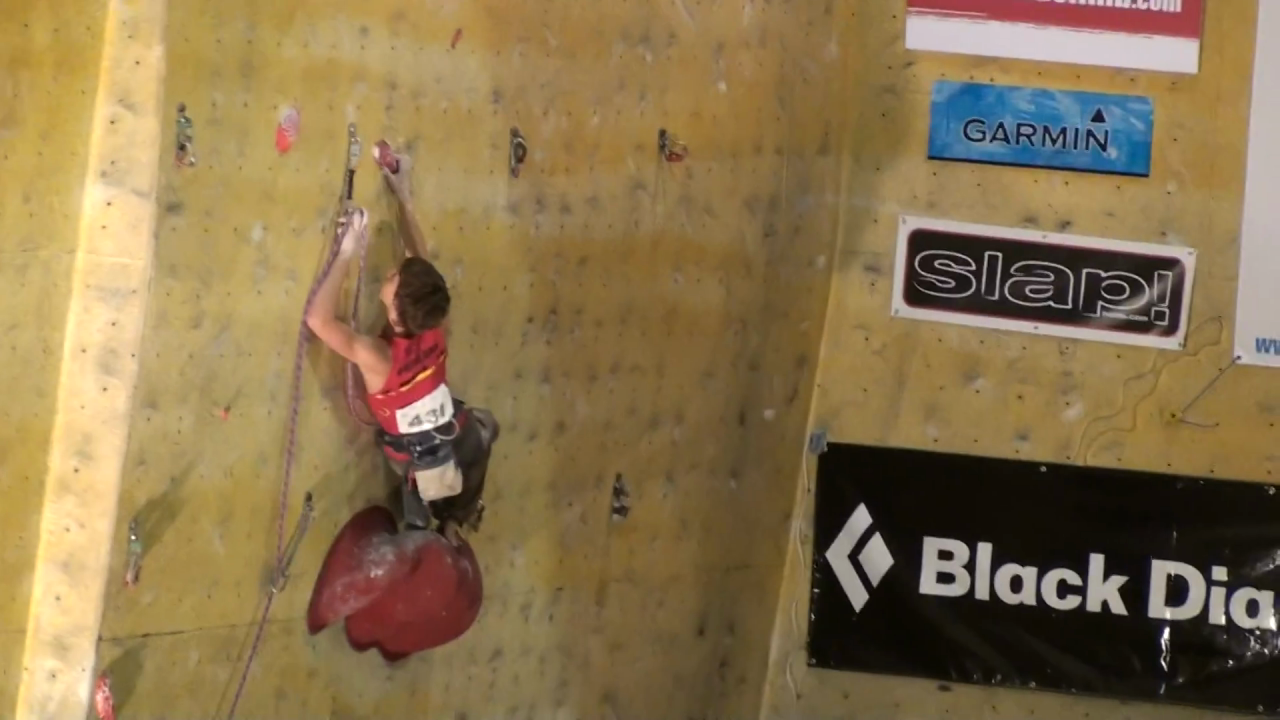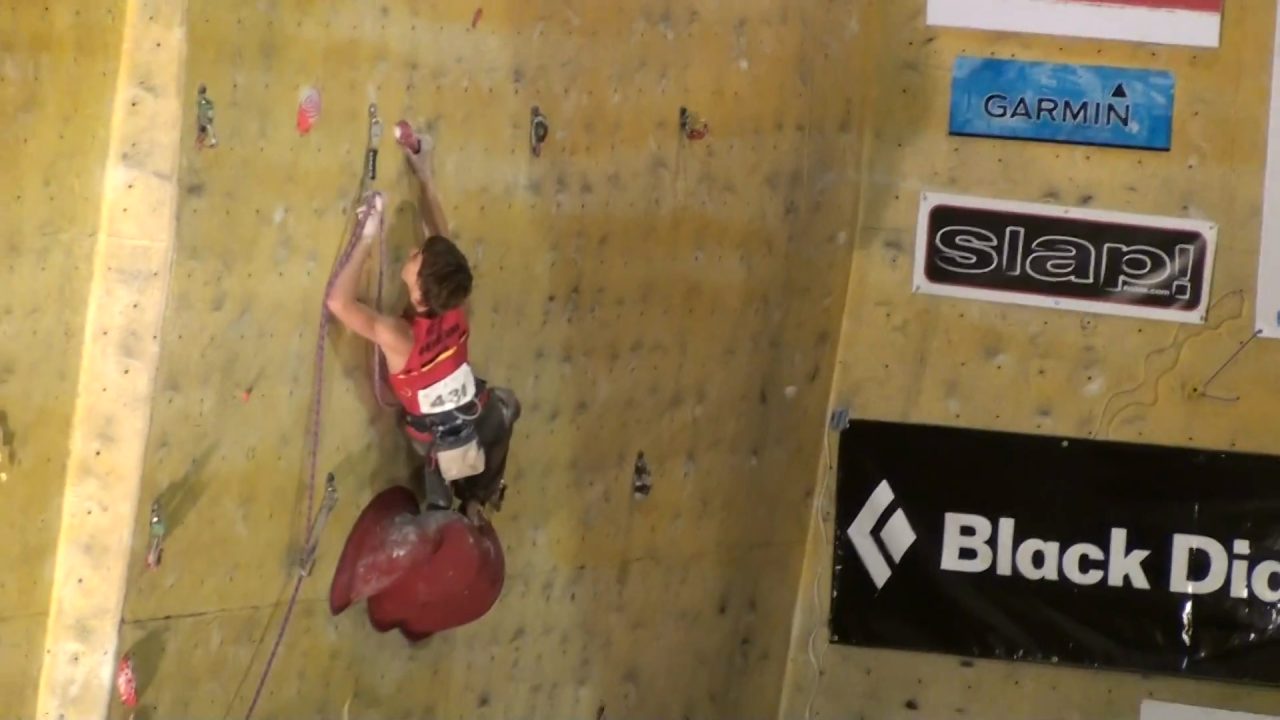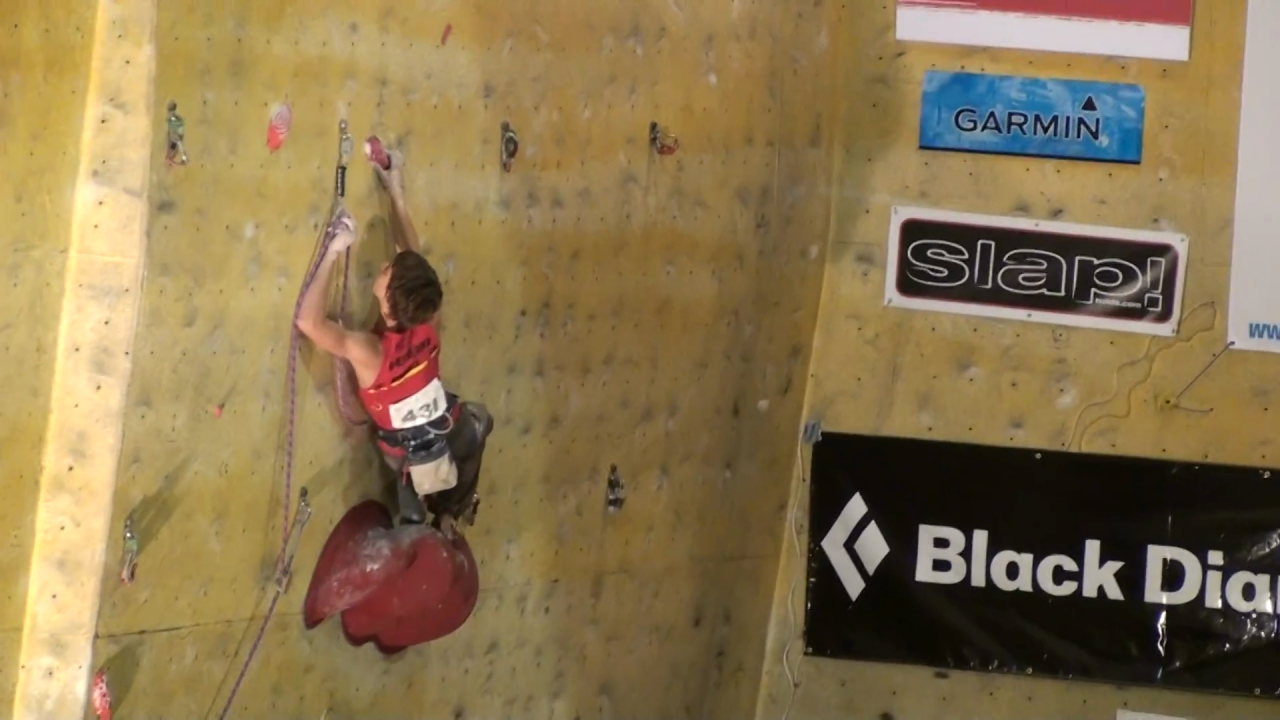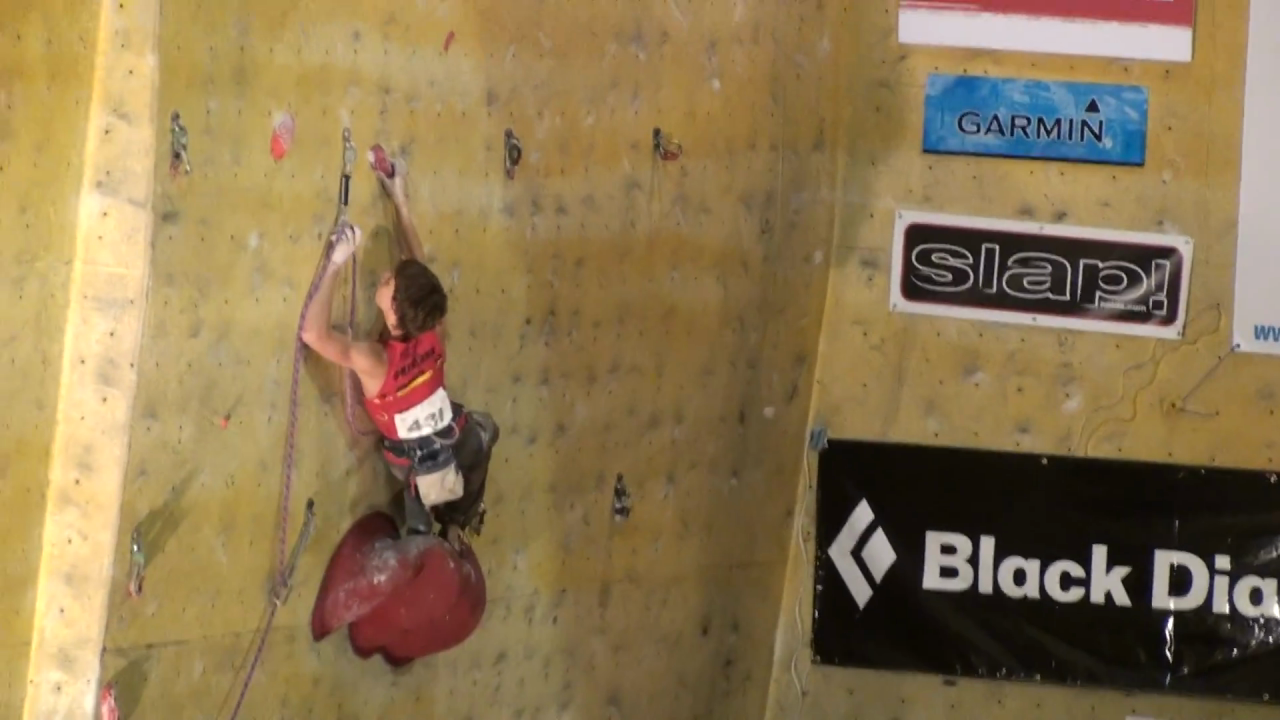
dt=0.3s
person 1, frame 1
left shoulder: (377, 357)
right shoulder: (435, 329)
left elbow: (318, 319)
right elbow: (420, 261)
left wrist: (347, 252)
right wrist: (403, 195)
left hip: (421, 466)
right hip: (459, 443)
right knee: (484, 422)
right ankle: (455, 517)
person 1, frame 2
left shoulder: (400, 337)
right shoulder: (457, 309)
left elbow: (339, 302)
right elbow: (441, 239)
left wrist: (368, 236)
right wrist: (424, 174)
left hip: (443, 447)
right hip: (481, 422)
right knee: (506, 402)
right ankle: (478, 497)
person 1, frame 3
left shoulder: (369, 352)
right shoulder: (427, 323)
left elbow: (308, 321)
right elbow: (413, 255)
left wrist: (333, 253)
right wrist: (395, 190)
left hip: (414, 460)
right hip: (454, 437)
right knee: (478, 416)
right ankle: (451, 510)
person 1, frame 4
left shoulder: (374, 361)
right shoulder: (432, 331)
left elbow: (312, 332)
right elbow: (417, 264)
left wrist: (336, 263)
right wrist: (399, 198)
left hip: (420, 470)
right hip: (460, 447)
right knee: (485, 426)
right ankle: (459, 521)
